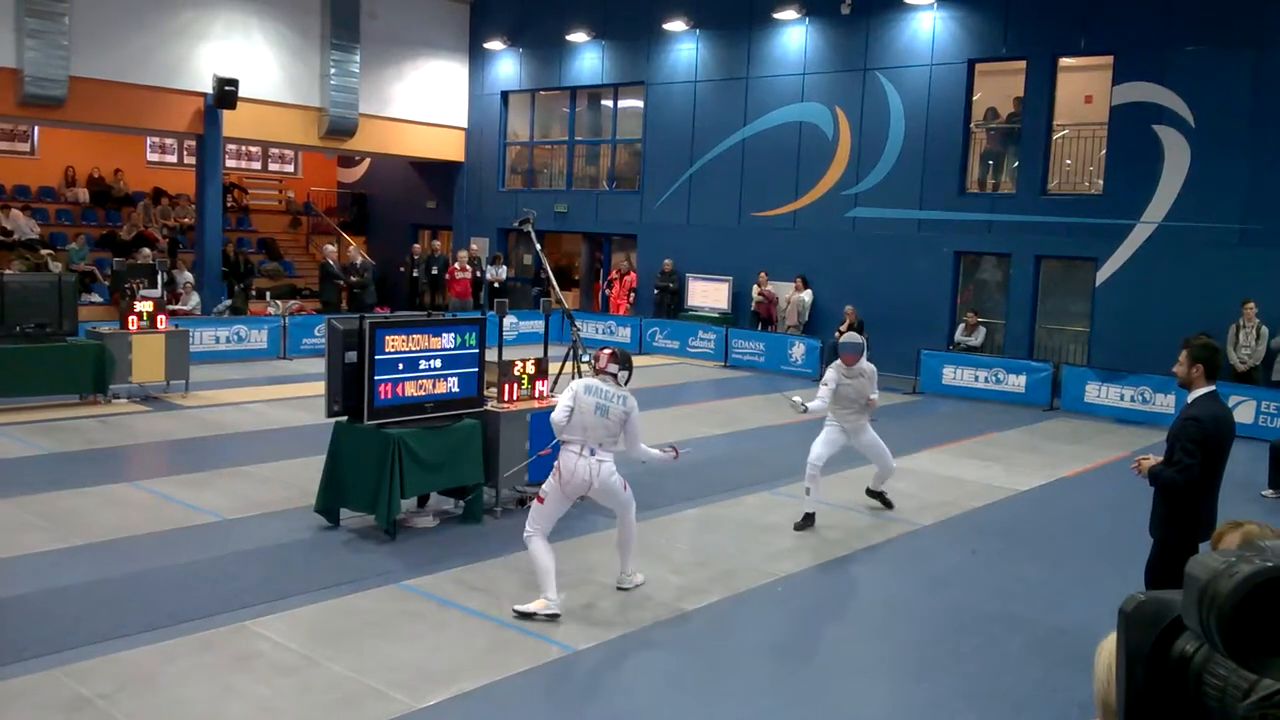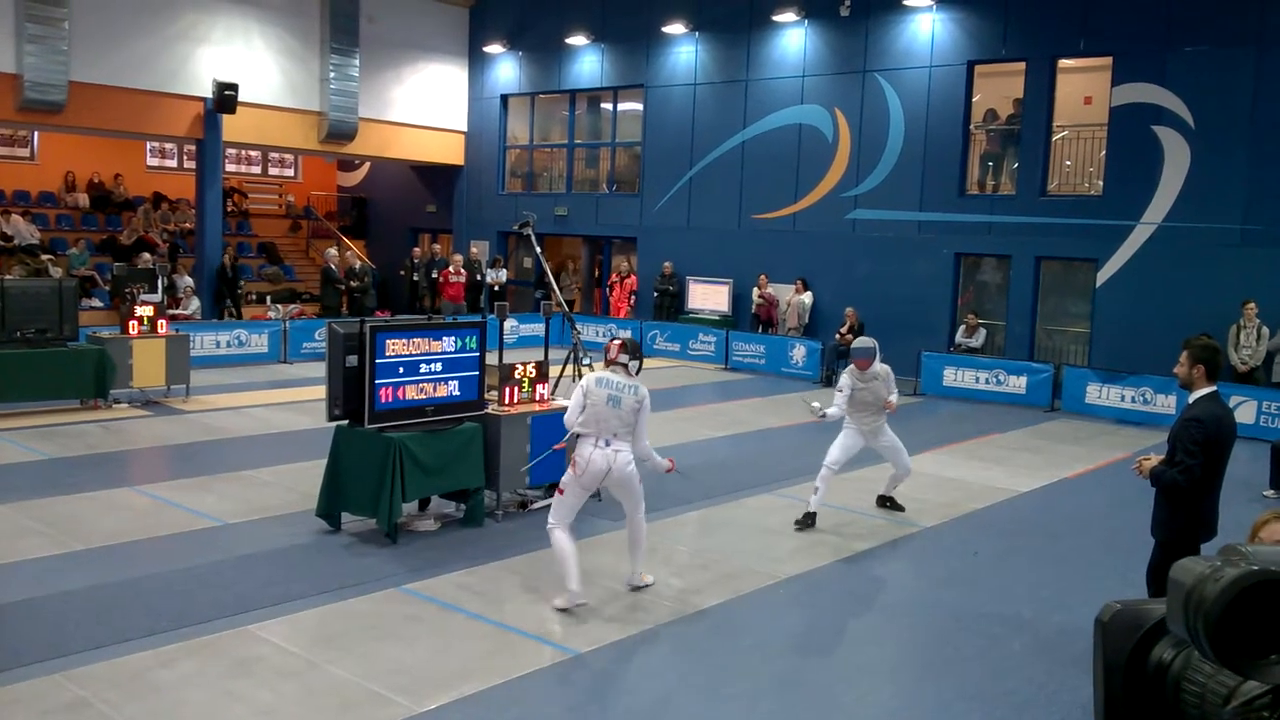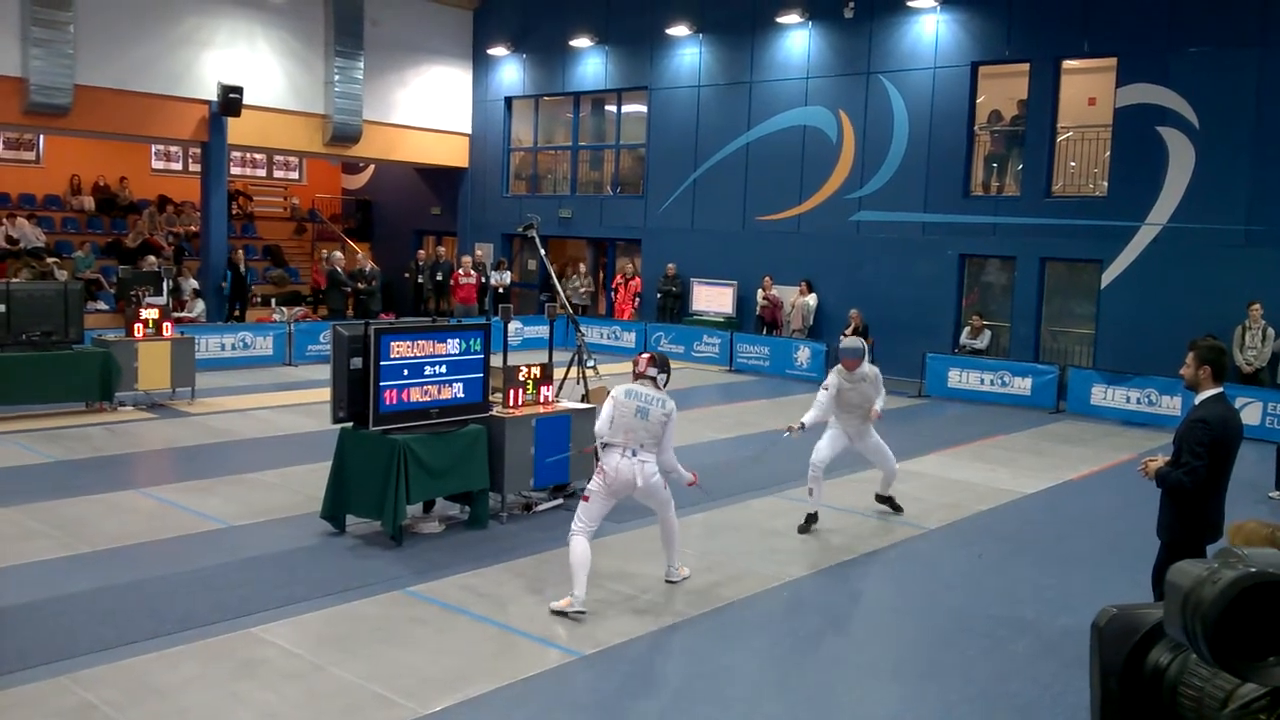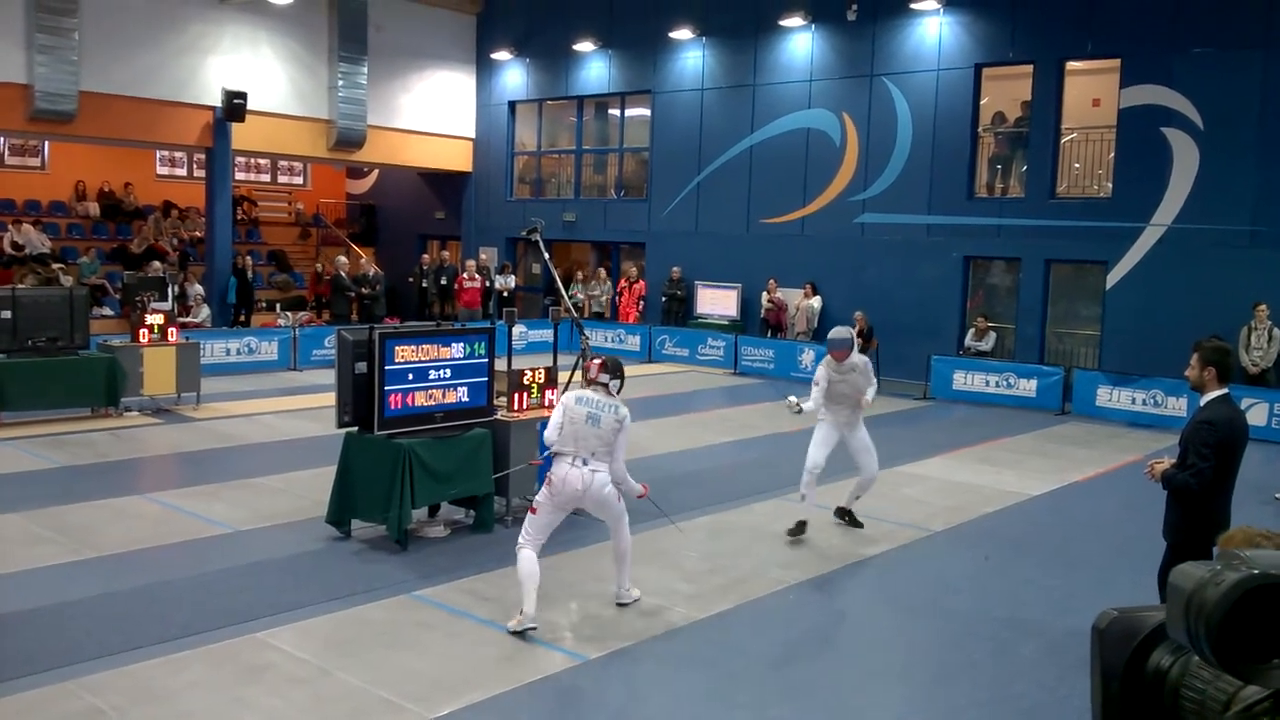
dt=1s
person 1, frame 1
left shoulder: (579, 386)
right shoulder: (628, 401)
left elbow: (557, 419)
right elbow: (635, 449)
left wrist: (569, 440)
right wrist: (663, 455)
left hip: (570, 467)
right hip: (604, 472)
left knee: (534, 533)
right knee: (627, 510)
left ankle: (550, 600)
right ankle: (626, 574)
person 1, frame 2
left shoulder: (590, 380)
right shoulder: (640, 392)
left elbow: (569, 422)
right elbow: (640, 445)
right wrist: (662, 464)
left hip: (587, 458)
right hip: (621, 461)
left knee: (557, 526)
right knee: (636, 513)
left ankle: (573, 592)
right ankle: (637, 575)
person 1, frame 3
left shoulder: (619, 392)
right shoulder: (667, 405)
left elbow: (600, 432)
right elbow: (666, 456)
right wrist: (684, 475)
left hip: (613, 469)
right hip: (646, 472)
left knee: (580, 533)
right knee: (667, 510)
left ankle: (577, 597)
right ankle: (673, 568)
person 1, frame 4
left shoulder: (571, 398)
right shoulder: (621, 412)
left elbow: (550, 440)
right elbow: (617, 466)
right wrist: (635, 489)
left hip: (562, 478)
right hip: (598, 483)
left knee: (527, 545)
right knee: (620, 523)
left ankle: (527, 614)
right ankle: (623, 590)
person 2, frame 1
left shoulder: (1194, 418)
right shoulder: (1220, 410)
left elbow: (1180, 480)
left wrist: (1152, 470)
right wrist: (1164, 462)
left hip: (1179, 520)
right hip: (1195, 516)
left knee: (1160, 585)
right knee: (1179, 584)
person 2, frame 2
left shoulder: (1195, 418)
right shoulder: (1221, 410)
left elbow: (1183, 480)
left wrist: (1154, 471)
right wrist: (1165, 461)
left hip: (1181, 520)
right hip: (1197, 516)
left knee: (1161, 586)
person 2, frame 3
left shoulder: (1201, 419)
right shoulder: (1227, 411)
left elbow: (1189, 481)
left wrist: (1159, 473)
right wrist: (1171, 462)
left hip: (1187, 522)
right hip: (1202, 518)
left knee: (1167, 585)
person 2, frame 4
left shoulder: (1207, 420)
right shoulder: (1233, 413)
left elbow: (1195, 483)
left wrist: (1165, 475)
right wrist: (1177, 465)
left hip: (1193, 524)
right hip: (1209, 520)
person 3, frame 1
left shoulder: (870, 370)
right shoulder: (834, 372)
right elbow: (822, 401)
left wrist: (873, 401)
right wrist: (804, 407)
left hip: (861, 428)
right hip: (836, 426)
left knee: (888, 467)
right knee: (814, 462)
left ankle: (875, 490)
right ankle: (809, 515)
person 3, frame 2
left shoulder: (885, 371)
right shoulder: (848, 376)
left elbow: (892, 392)
right elbow: (839, 409)
left wrist: (892, 402)
right wrist: (823, 412)
left hip: (879, 429)
right hip: (854, 429)
left knee: (905, 469)
right knee: (830, 465)
left ankle: (884, 497)
right ankle: (810, 514)
person 3, frame 3
left shoulder: (873, 373)
right shoulder: (835, 377)
left elbow: (880, 394)
right elbow: (819, 408)
left wrist: (877, 408)
right wrist: (801, 424)
left hip: (864, 430)
right hip: (839, 429)
left knee: (891, 469)
right knee: (817, 462)
left ankle: (883, 495)
right ankle: (812, 514)
person 3, frame 4
left shoulder: (863, 363)
right shoulder: (825, 369)
left elbow: (871, 384)
right elbow: (815, 403)
left wrist: (868, 398)
right wrist: (799, 407)
left hip: (854, 424)
right hip: (829, 422)
left knee: (870, 474)
right knee: (812, 466)
left ankle: (844, 510)
right ankle: (801, 521)
